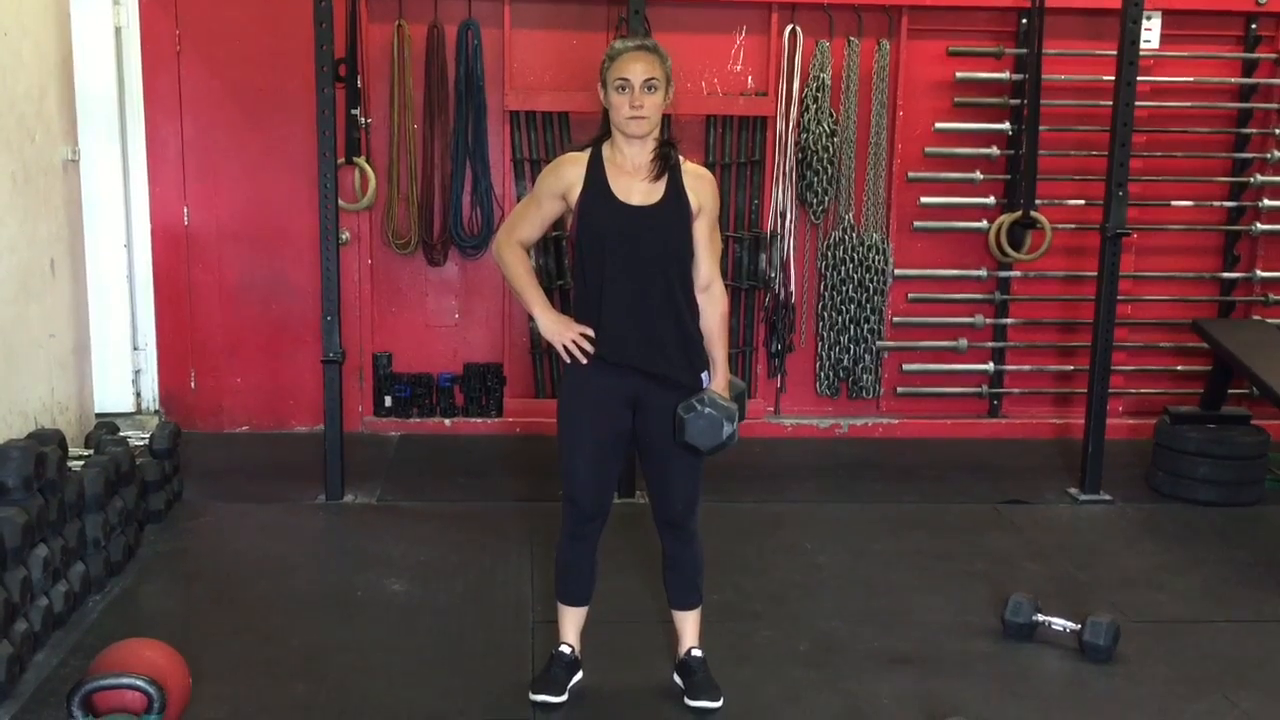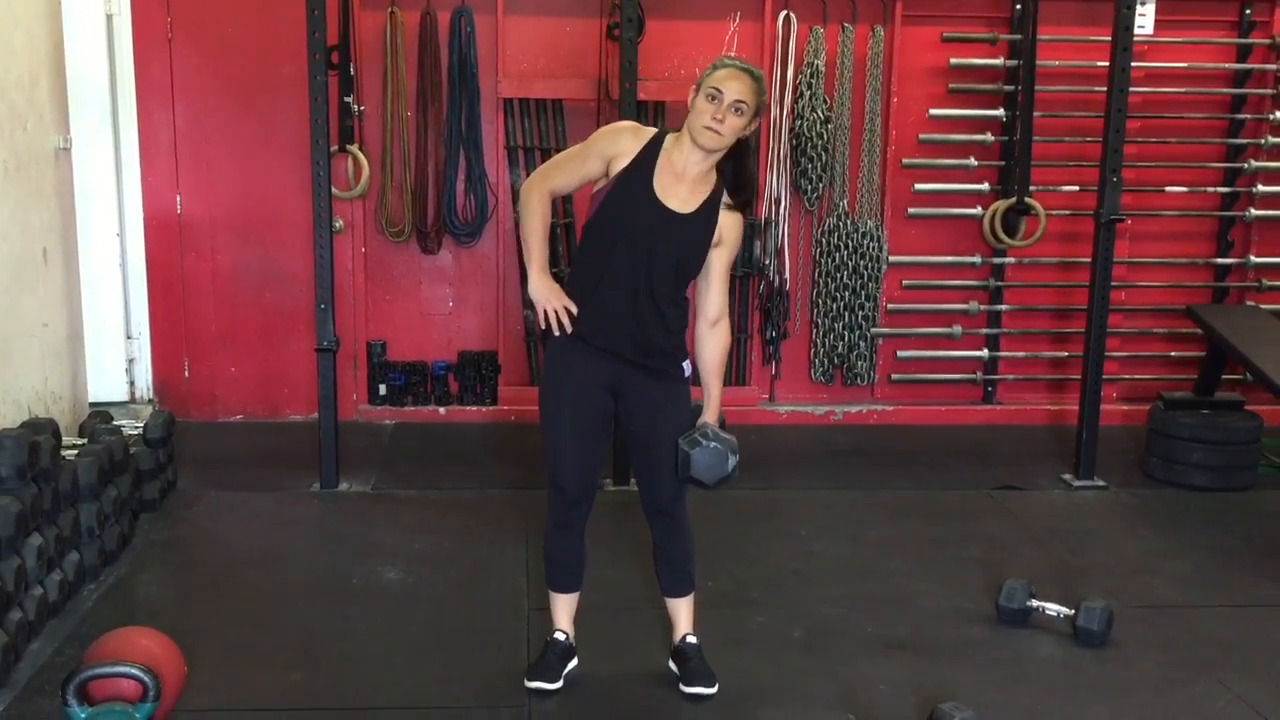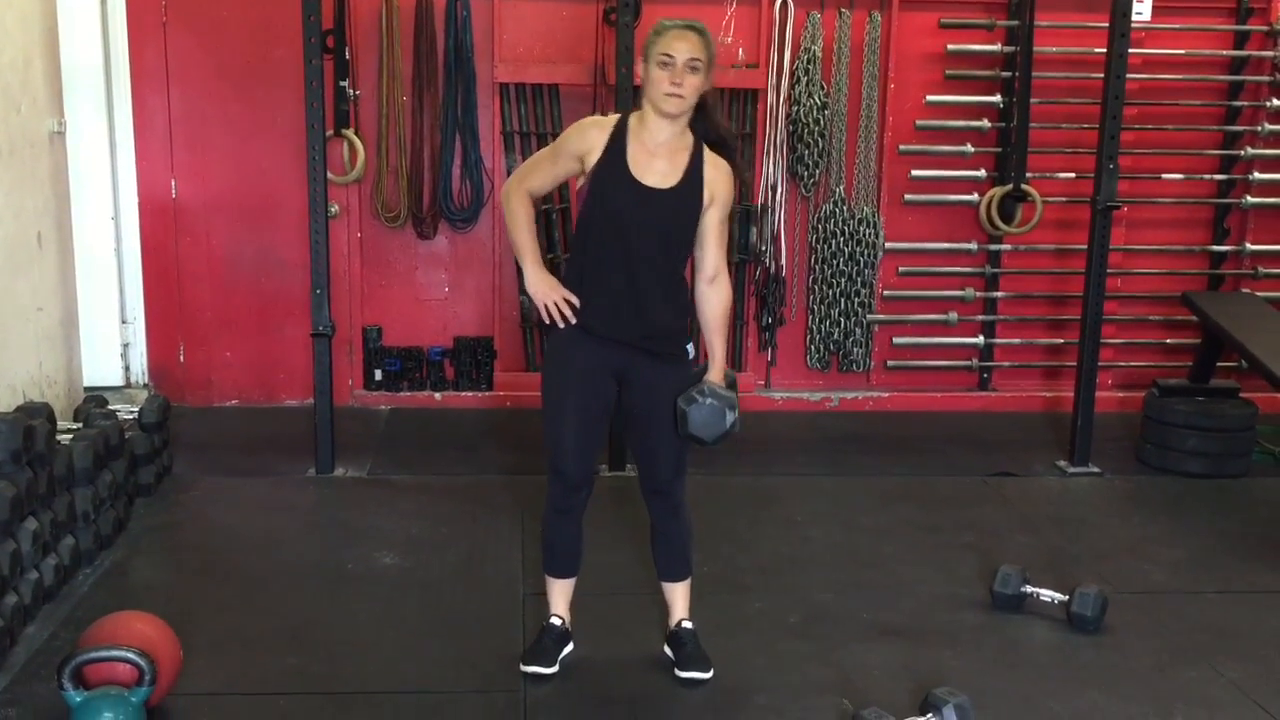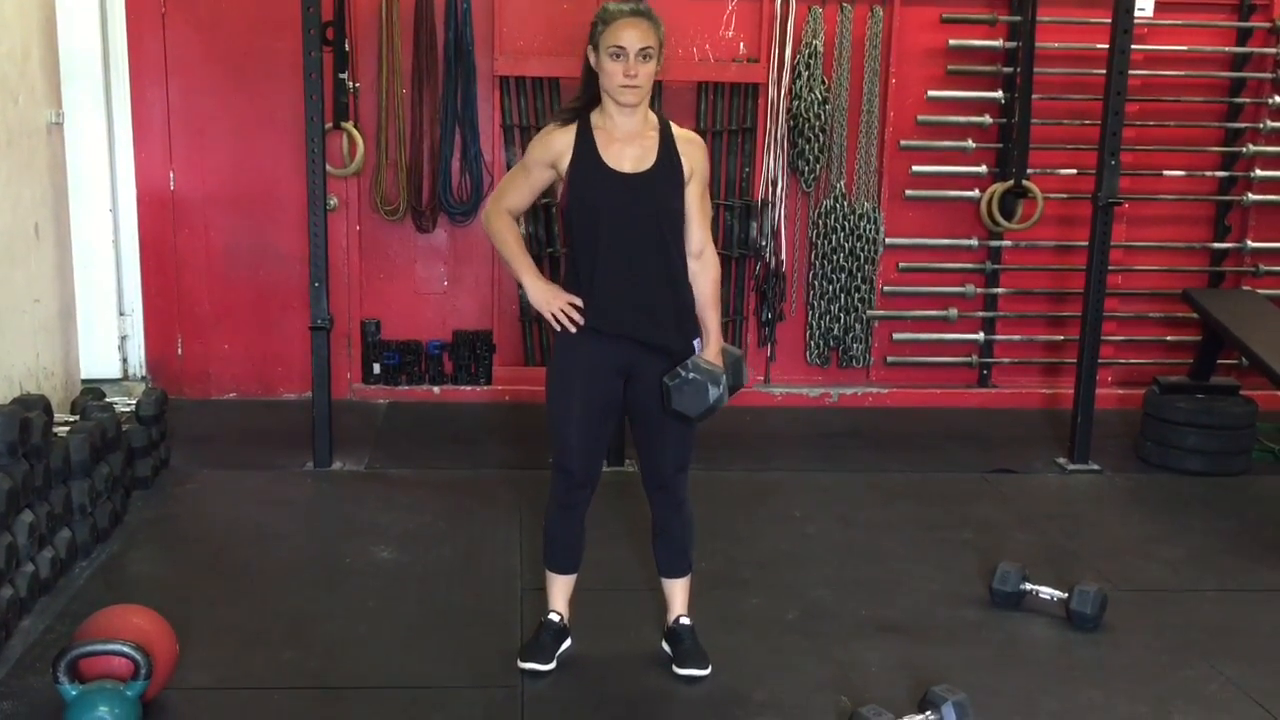
dt=1s
person 1, frame 1
left shoulder: (696, 184)
right shoulder: (573, 173)
left elbow: (709, 286)
right elbow: (509, 243)
left wrist: (721, 375)
right wrist: (545, 317)
left hip: (675, 376)
right hip: (596, 373)
left knee: (677, 517)
right knee: (582, 513)
left ankle: (690, 656)
right ankle: (567, 653)
person 1, frame 2
left shoulder: (727, 216)
right shoulder: (625, 143)
left elbow: (712, 318)
right elbow: (538, 188)
left wrist: (712, 409)
right wrist: (538, 277)
left hip: (657, 369)
right hip: (578, 353)
left knee: (666, 502)
right knee: (569, 496)
left ankle: (685, 641)
right ankle: (562, 637)
person 1, frame 3
left shoulder: (714, 173)
right shoulder: (596, 136)
left elbow: (711, 276)
right elbow: (518, 189)
left wrist: (716, 365)
right wrist: (534, 272)
left hip: (662, 351)
right hip: (581, 340)
left knee: (665, 486)
right knee: (569, 481)
left ankle: (681, 626)
right ankle: (557, 623)
person 1, frame 4
left shoulder: (687, 149)
right shoulder: (563, 141)
left elbow: (700, 253)
right elbow: (499, 211)
left wrist: (713, 341)
right wrist: (534, 283)
left hip: (667, 343)
right hip: (587, 340)
left knee: (668, 483)
right knee: (572, 479)
left ankle: (679, 623)
right ankle: (555, 619)
